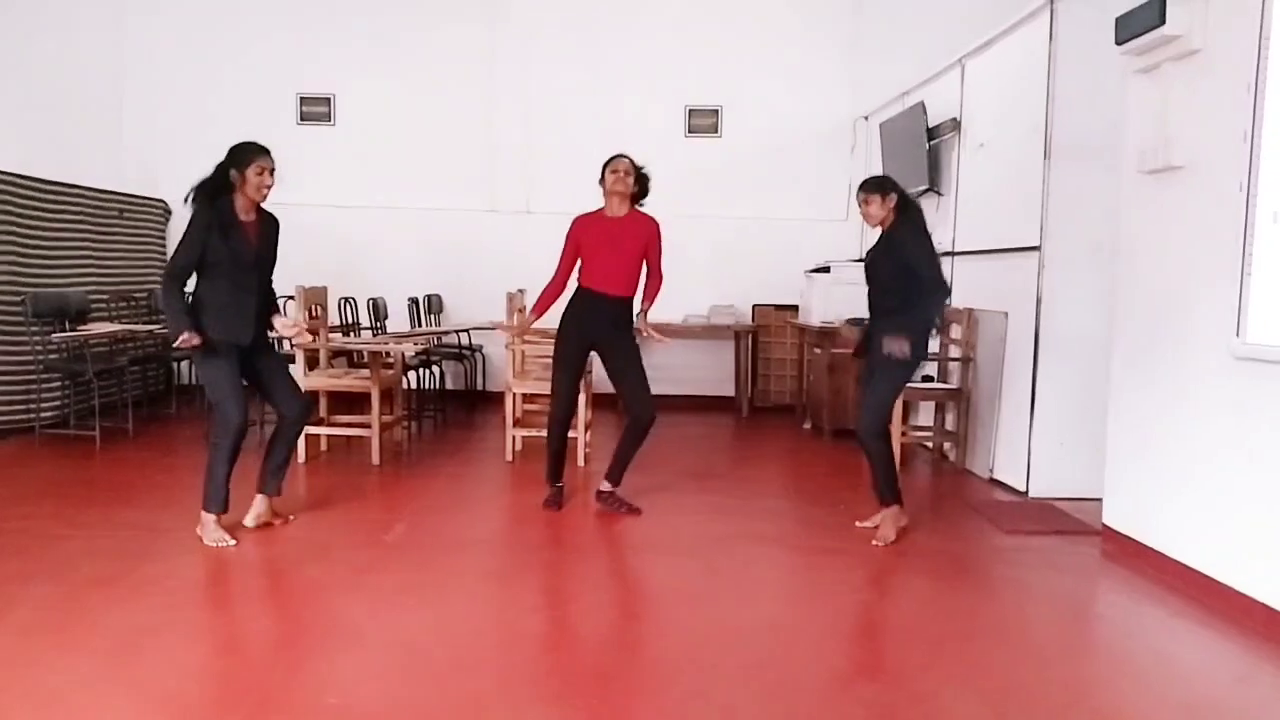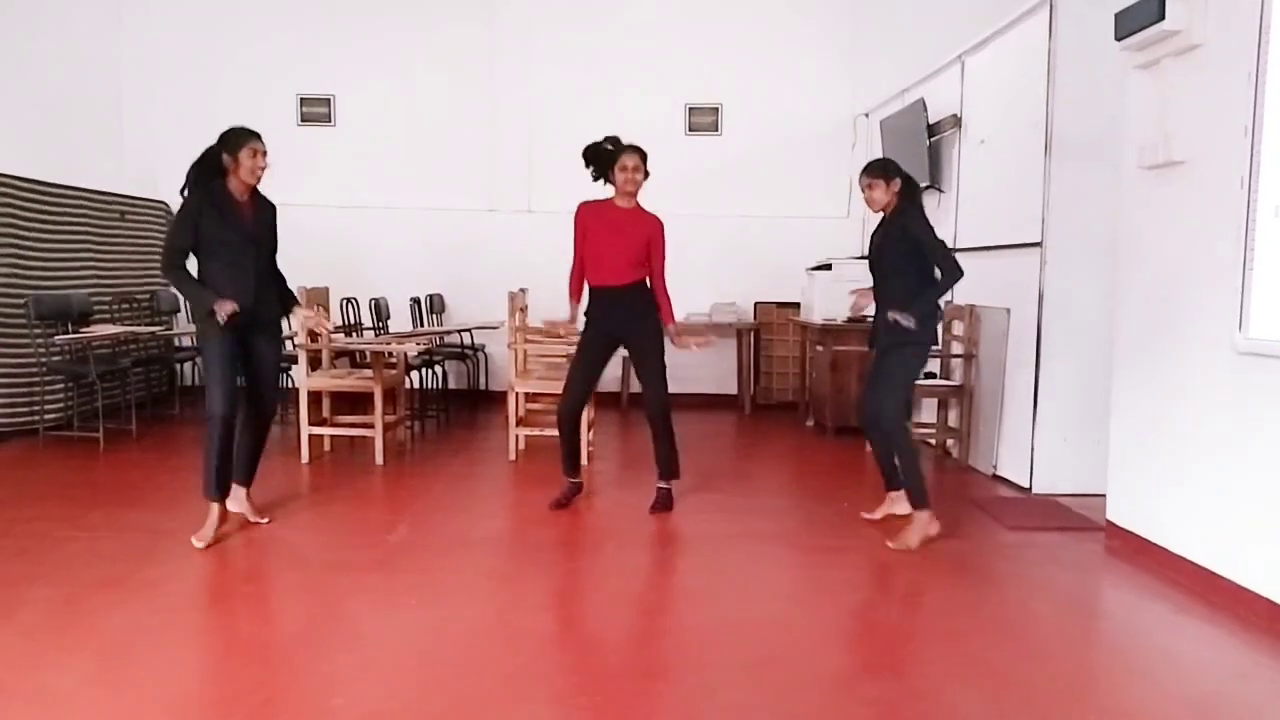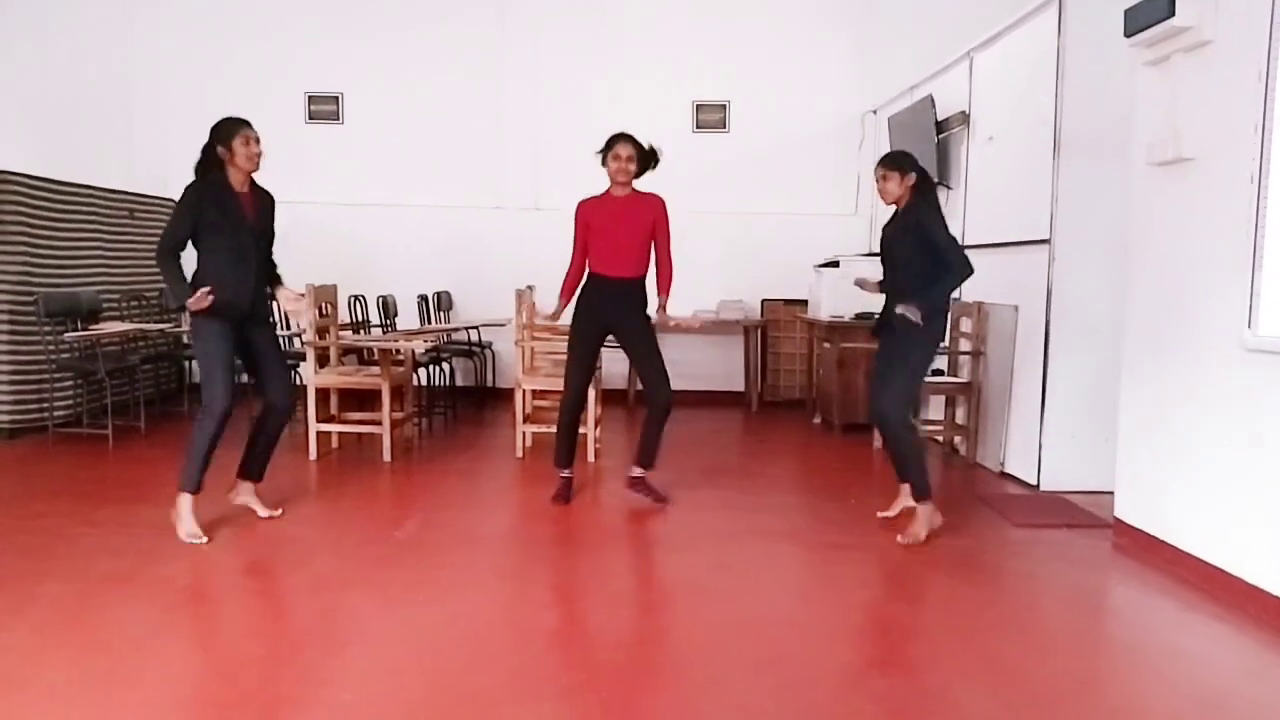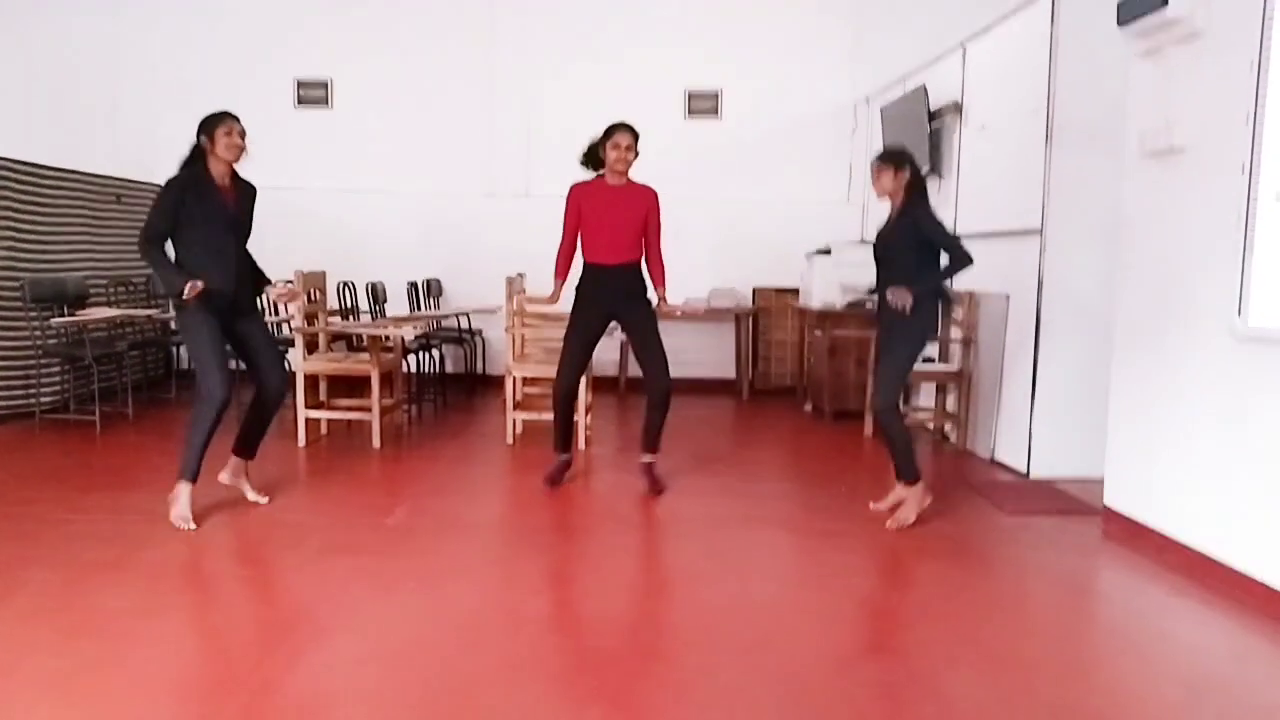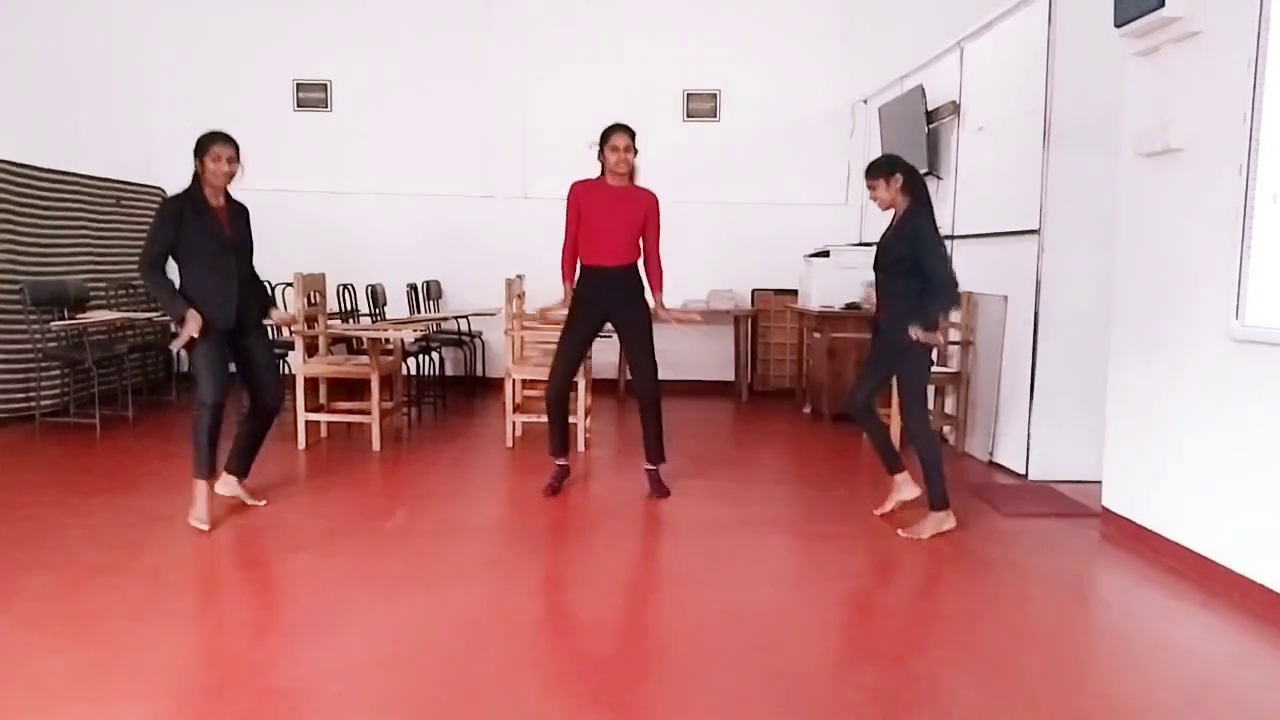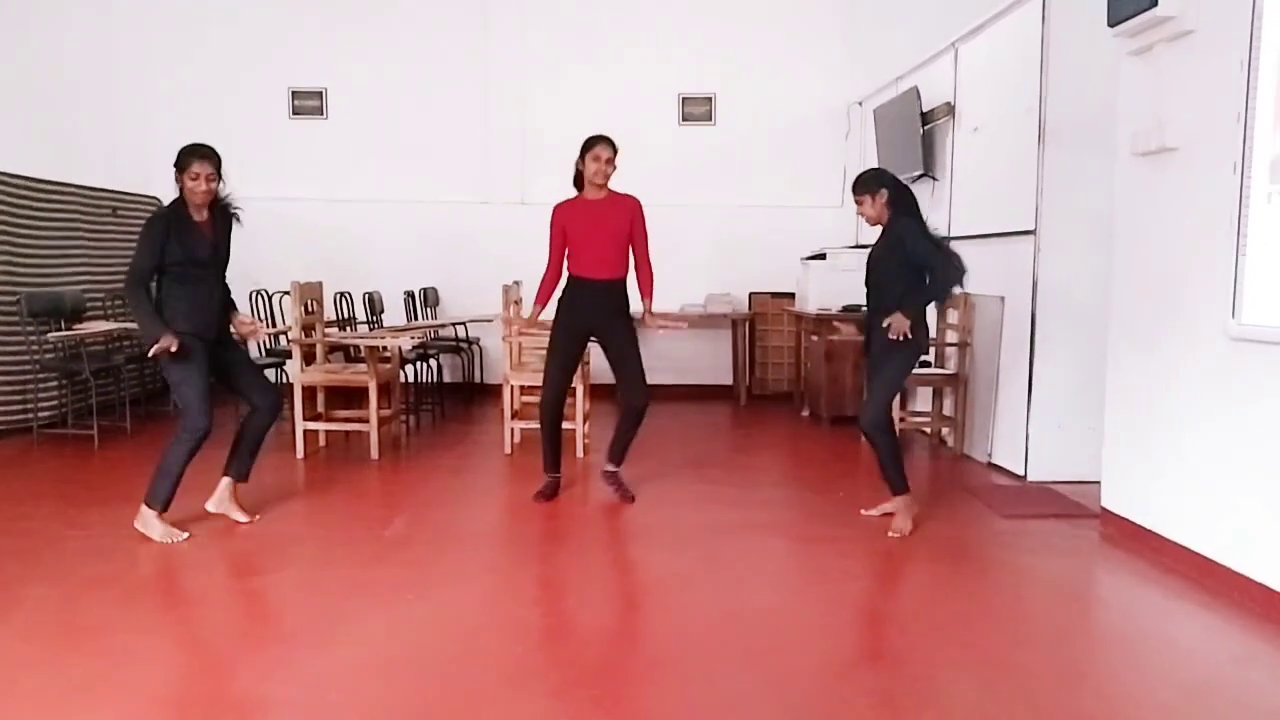
dt=0.3s
person 1, frame 1
left shoulder: (269, 224)
right shoulder: (208, 220)
right elbow: (173, 279)
left wrist: (277, 318)
right wrist: (183, 327)
left hip: (253, 336)
right hip: (214, 337)
left knee: (295, 409)
right knee: (233, 418)
left ankle: (262, 504)
right ankle: (209, 517)
person 1, frame 2
left shoulder: (265, 209)
right shoulder: (200, 202)
right elbow: (172, 264)
left wrist: (294, 309)
right wrist: (209, 301)
left hip: (264, 320)
right hip: (219, 320)
left knee: (262, 408)
right knee: (220, 407)
left ankle: (239, 492)
right ankle: (215, 509)
person 1, frame 3
left shoulder: (263, 199)
right shoulder: (200, 193)
right elbow: (166, 251)
left wrist: (279, 289)
right wrist: (185, 294)
left hip: (255, 312)
right hip: (214, 312)
left knee: (281, 396)
right knee: (218, 402)
left ankle: (246, 486)
right ankle: (185, 502)
person 1, frame 4
left shoulder: (246, 191)
right shoulder: (182, 186)
right elbow: (150, 243)
left wrist: (267, 285)
right wrist: (180, 282)
left hip: (241, 301)
right hip: (200, 302)
left knee: (275, 383)
right knee: (217, 389)
left ankle: (237, 466)
right ankle: (183, 488)
person 1, frame 5
left shoulder: (240, 212)
right shoulder: (177, 209)
right elbow: (150, 267)
left wrist: (269, 307)
right wrist: (183, 310)
left hip: (245, 318)
right hip: (205, 321)
left knee: (269, 399)
right knee: (211, 397)
left ankle: (232, 478)
right ankle: (202, 487)
person 1, frame 6
left shoulder: (223, 220)
right shoulder: (163, 223)
right elbow: (136, 284)
left wrist: (233, 314)
right wrist: (157, 330)
left hip: (216, 332)
right hip: (181, 336)
left knee: (266, 400)
right knee: (197, 423)
left ankle: (225, 491)
right ankle: (150, 513)
person 2, frame 1
left shoulder: (906, 238)
right shoulder: (885, 242)
left elbow: (938, 289)
left wrist: (909, 335)
right wrist: (864, 337)
left hip: (899, 347)
right hip: (880, 343)
left knee: (867, 423)
right knee: (875, 425)
left ankle: (893, 509)
right ankle: (888, 508)
person 2, frame 2
left shoulder: (910, 222)
right shoulder: (885, 227)
left elbow: (951, 270)
left wrist: (915, 313)
right wrist: (875, 293)
left hip: (909, 335)
right hip: (890, 334)
left knee: (892, 420)
right knee: (870, 412)
left ankle: (923, 515)
right ankle: (897, 495)
person 2, frame 3
left shoulder: (923, 216)
right shoulder: (897, 220)
left elbow: (961, 266)
left wrist: (923, 306)
right wrist: (881, 286)
left hip: (918, 328)
right hip: (895, 325)
left knee: (895, 411)
right knee: (880, 407)
left ankle: (926, 507)
right ankle: (909, 488)
person 2, frame 4
left shoulder: (918, 213)
right shoulder: (893, 218)
left elbow: (960, 257)
left wrist: (915, 292)
right wrist: (875, 291)
left hip: (914, 318)
right hip: (894, 318)
left knee: (883, 403)
right knee: (884, 401)
left ankle: (915, 490)
right ankle: (906, 485)
person 2, frame 5
left shoulder: (918, 224)
right shoulder: (897, 223)
left elbow: (947, 284)
left wrist: (926, 324)
right wrist: (880, 295)
left hip: (912, 337)
right hip: (890, 332)
left knee: (915, 419)
right knee: (859, 401)
left ankle: (940, 512)
right ankle: (902, 481)
person 2, frame 6
left shoulder: (905, 232)
right shoulder: (888, 237)
left elbow: (951, 272)
left wrist: (909, 314)
right wrist: (865, 330)
left hip: (901, 340)
right hip: (884, 340)
left knee: (871, 418)
right knee: (878, 418)
left ankle: (904, 500)
right ankle: (898, 496)
person 3, frame 1
left shoulder: (647, 226)
right shoulder: (582, 224)
left elbow: (654, 275)
right elbow: (561, 276)
left wrist: (643, 313)
right wrist: (532, 316)
left hip: (618, 322)
right hip: (580, 316)
left knee: (643, 411)
right knee: (561, 409)
left ankle: (607, 488)
right ankle: (555, 485)
person 3, frame 2
left shoulder: (651, 224)
right shoulder: (586, 212)
left elbow: (657, 279)
right elbow: (577, 268)
left wrist: (671, 328)
right wrist: (573, 312)
left hip: (639, 312)
right hip: (599, 314)
left knee: (656, 404)
right knee: (569, 407)
left ankle: (664, 484)
right ankle: (573, 480)
person 3, frame 3
left shoulder: (653, 206)
right shoulder: (587, 209)
left elbow: (663, 260)
right elbow: (577, 262)
left wrist: (662, 306)
right wrist: (561, 305)
left hip: (633, 304)
right hip: (593, 302)
left knee: (660, 394)
right knee: (573, 394)
left ankle: (639, 472)
right ankle: (565, 475)
person 3, frame 4
left shoulder: (647, 197)
right shoulder: (580, 193)
left elbow: (653, 251)
right elbow: (567, 246)
left wrist: (662, 296)
right wrist: (557, 287)
left hip: (632, 290)
right hip: (591, 290)
left knee: (660, 382)
right knee: (566, 383)
left ankle: (649, 459)
right ankle: (563, 457)
person 3, frame 5
left shoulder: (646, 200)
right shoulder: (580, 192)
left elbow: (651, 254)
right elbow: (570, 247)
left wrist: (658, 301)
right wrist: (567, 291)
left hip: (629, 292)
right hip: (589, 291)
left knee: (648, 385)
right knee: (557, 384)
left ankle: (653, 468)
right ankle: (561, 464)
person 3, frame 6
left shoulder: (630, 206)
right shoulder: (563, 211)
left elbow: (642, 260)
right elbow: (555, 263)
left wrist: (648, 308)
right wrist: (538, 307)
left hip: (614, 305)
right hip: (574, 303)
left knee: (636, 398)
right knee: (552, 397)
left ankle: (612, 467)
right ankle: (553, 475)
